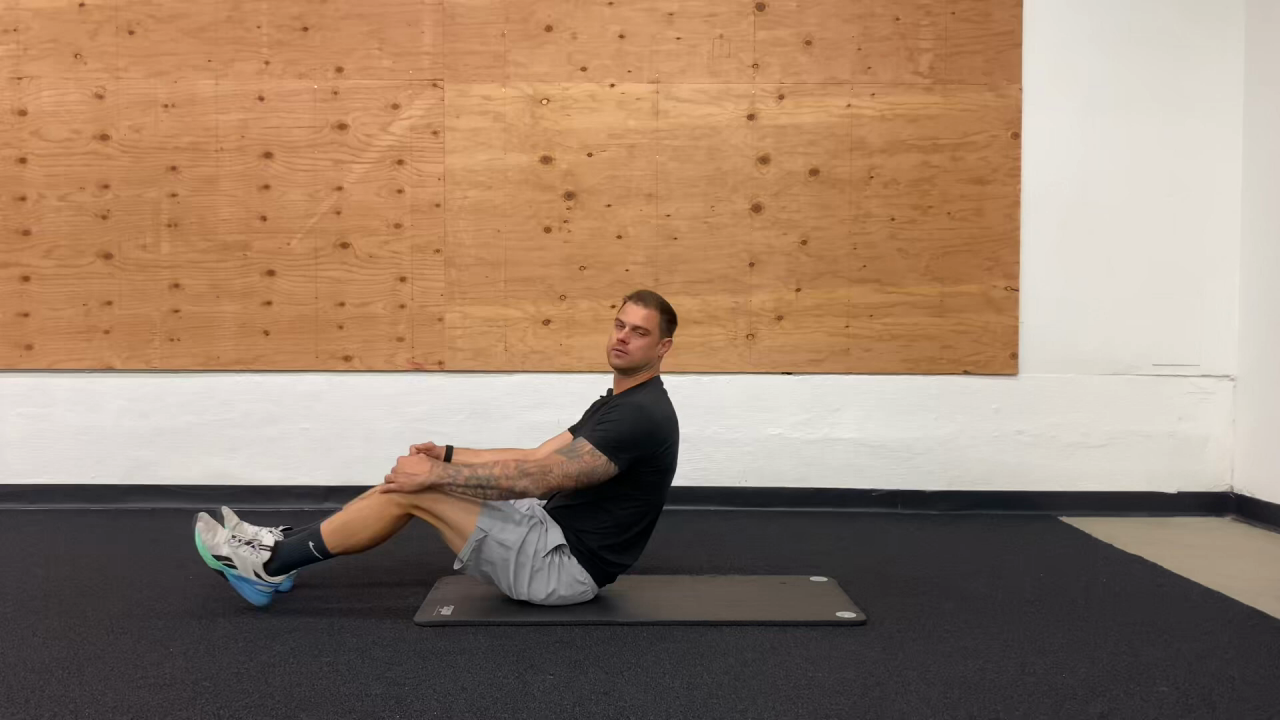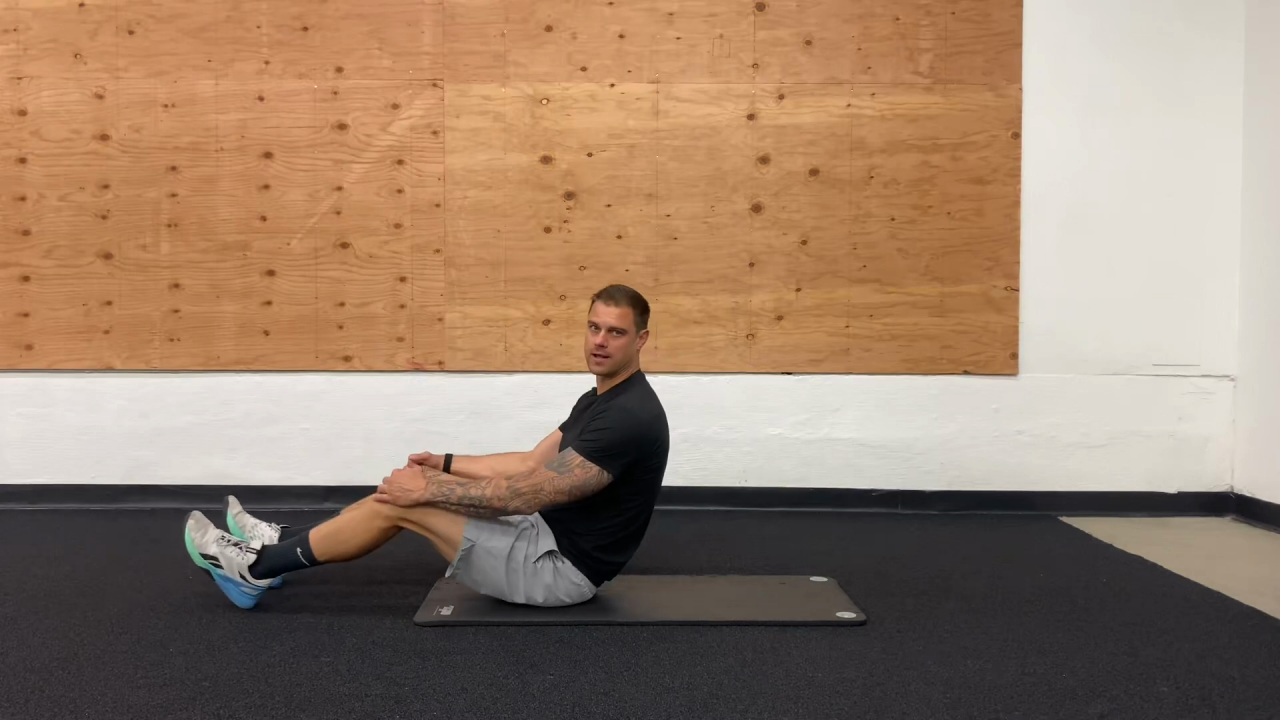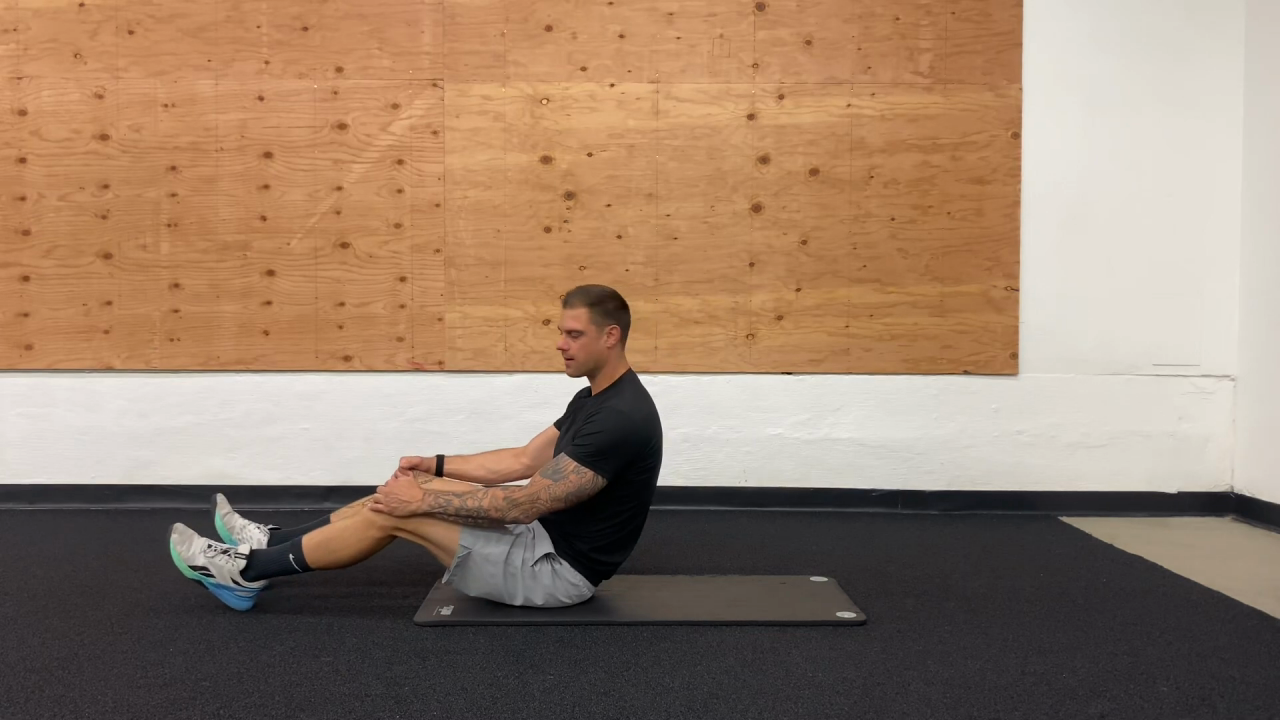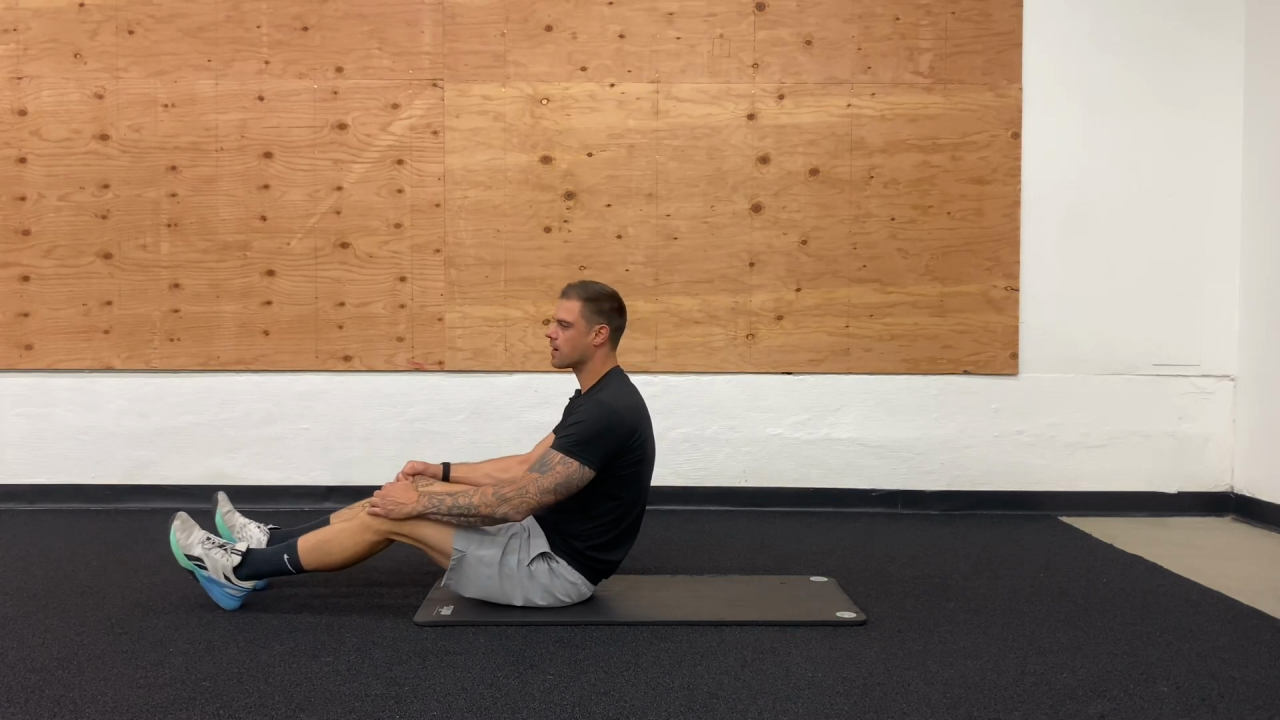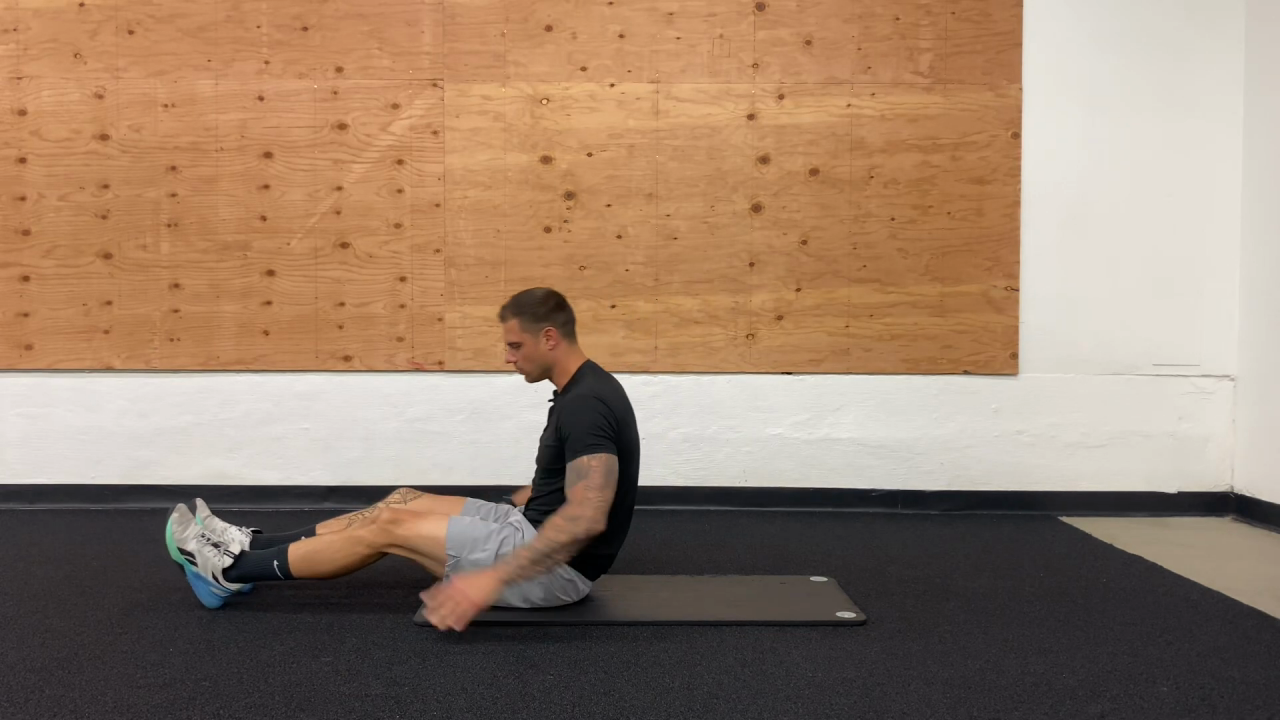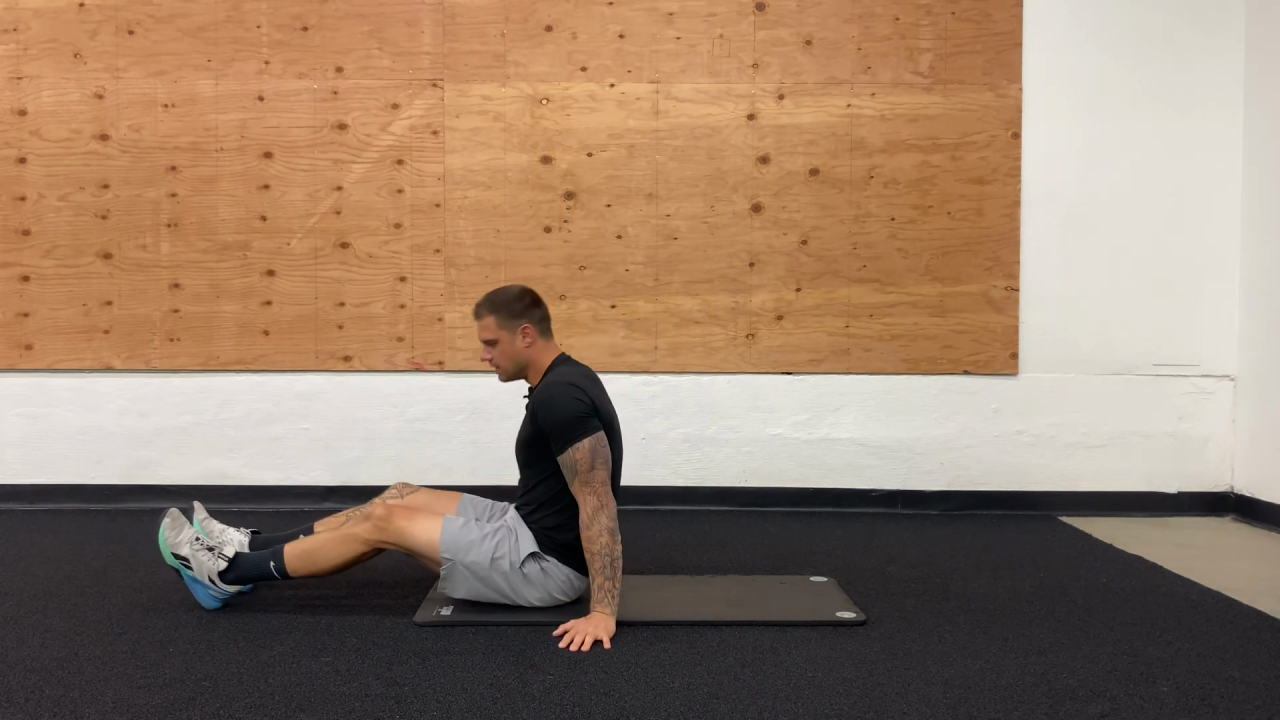
dt=0.5s
person 1, frame 1
left shoulder: (641, 416)
right shoulder: (615, 404)
left elbow: (535, 477)
right elbow: (536, 461)
left wrist: (434, 476)
right wrist: (444, 455)
left hip: (563, 567)
right hip: (557, 534)
left knee: (413, 492)
right knee: (413, 476)
left ankle: (268, 565)
right ankle: (280, 544)
person 1, frame 2
left shoulder: (630, 418)
right shoulder: (599, 400)
left elbow: (527, 495)
right elbow: (531, 465)
left wrist: (428, 490)
right wrist: (443, 464)
left hip: (559, 568)
right hip: (552, 538)
left knee: (401, 503)
right knee: (409, 485)
left ankle: (256, 568)
right ankle: (279, 543)
person 1, frame 3
left shoulder: (621, 419)
right shoulder: (594, 399)
left elbow: (526, 505)
right elbow: (525, 461)
left wrist: (426, 501)
right wrist: (434, 466)
left hip: (558, 567)
right hip: (552, 538)
left knee: (395, 512)
right knee: (407, 487)
left ankle: (246, 571)
right ankle: (268, 543)
person 1, frame 4
left shoulder: (605, 412)
right shoulder: (599, 398)
left elbow: (516, 502)
right elbow: (530, 469)
left wrist: (421, 503)
right wrist: (440, 472)
left hip: (556, 568)
right hip: (552, 540)
left knee: (391, 516)
right knee: (404, 494)
left ankle: (240, 569)
right ankle: (266, 543)
person 1, frame 5
left shoulder: (587, 406)
right shoulder: (583, 390)
left elbow: (587, 519)
left wrist: (494, 579)
right wrist: (529, 496)
left hip: (554, 568)
right hip: (537, 530)
left knee: (389, 528)
right knee: (400, 504)
left ankle: (231, 569)
right ankle: (249, 548)
person 1, frame 6
left shoulder: (559, 397)
right shoulder: (564, 380)
left elbow: (598, 505)
left wrist: (602, 612)
right wrist: (586, 554)
left hip: (546, 564)
right hip: (532, 528)
left knee: (384, 524)
right knee: (399, 497)
left ankle: (228, 572)
right ankle: (250, 548)
